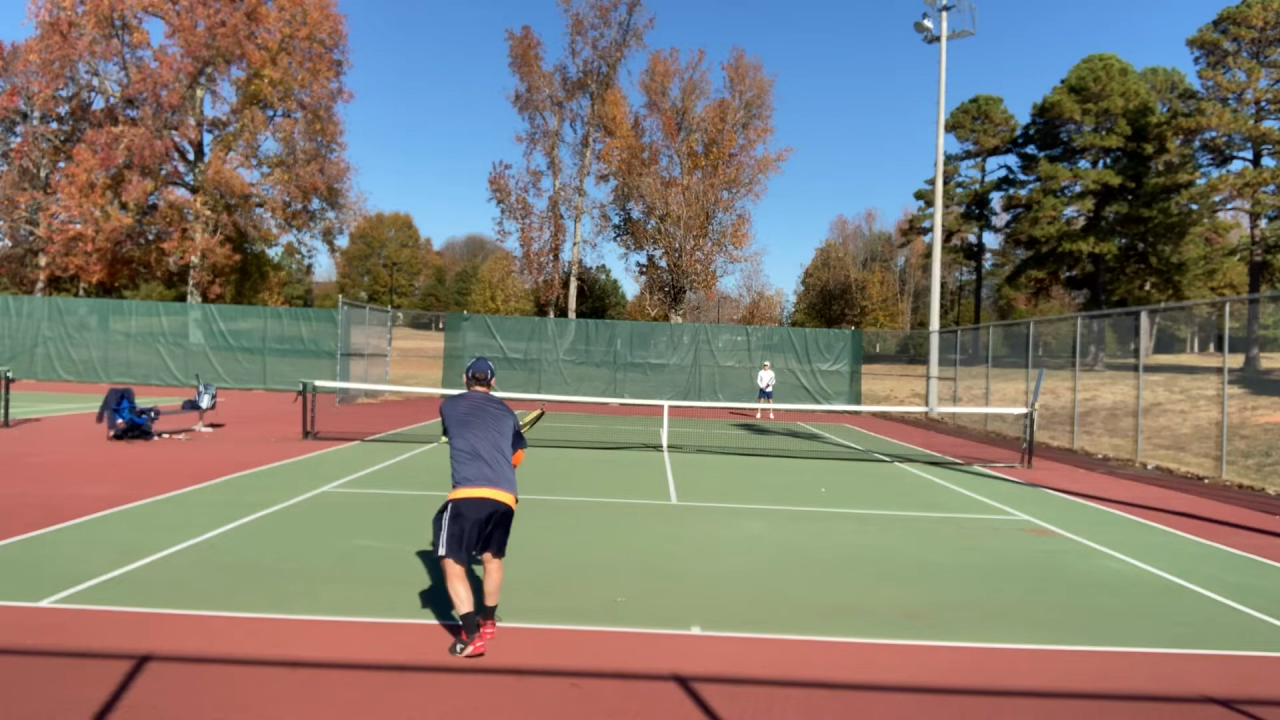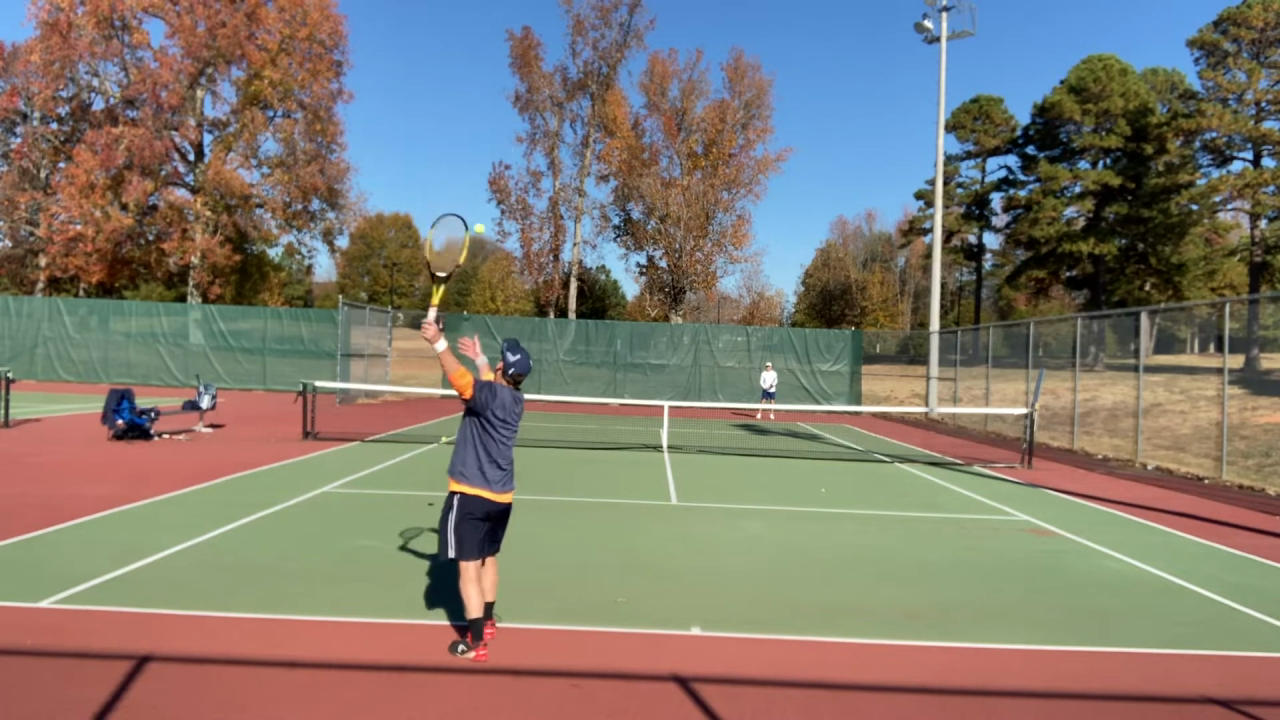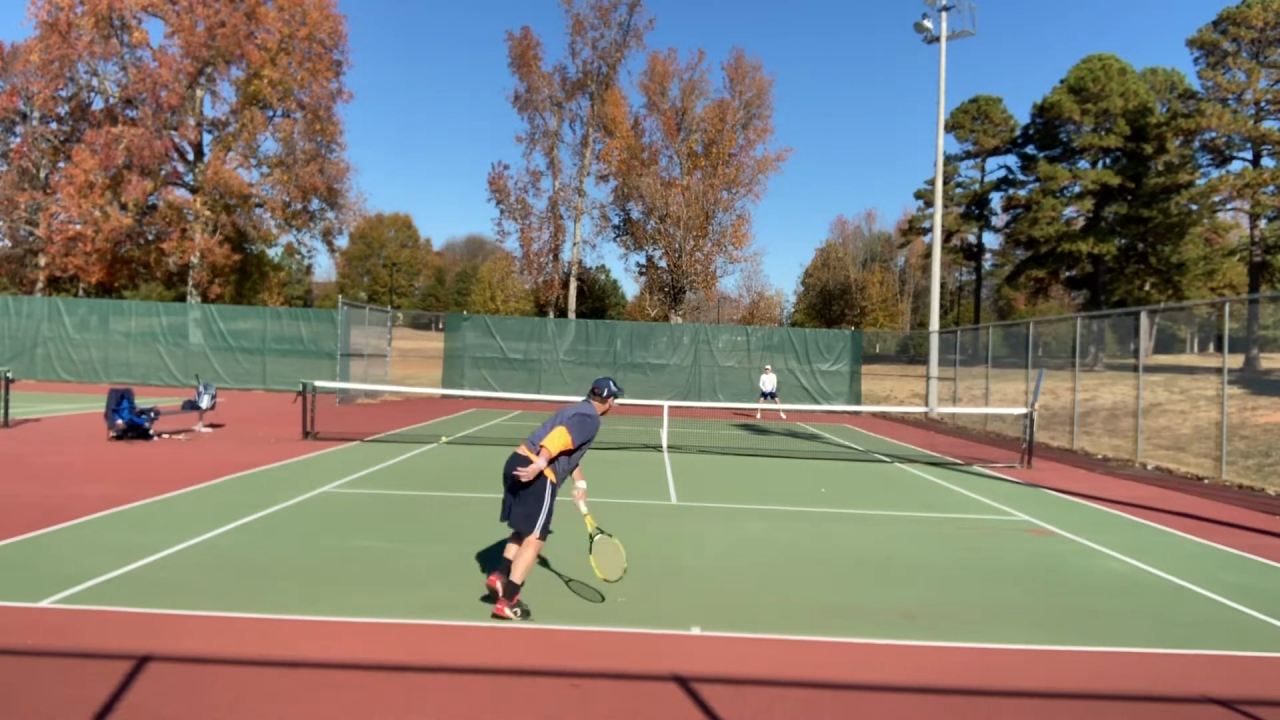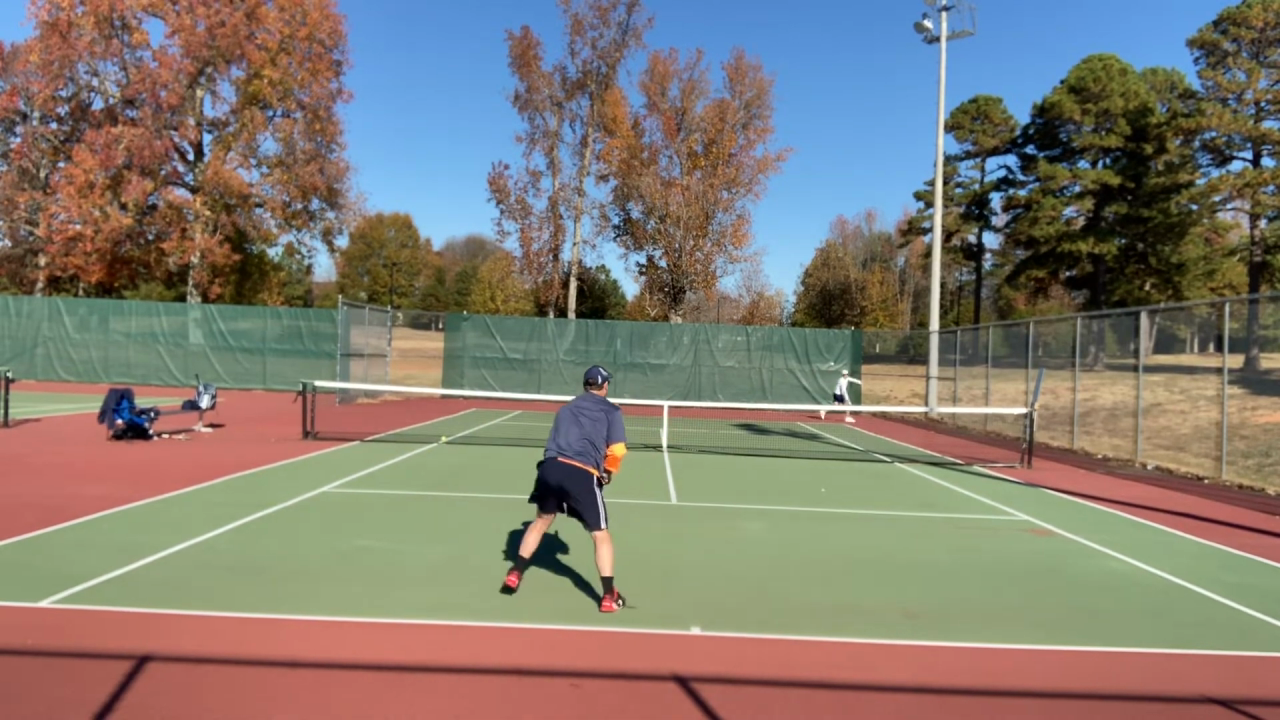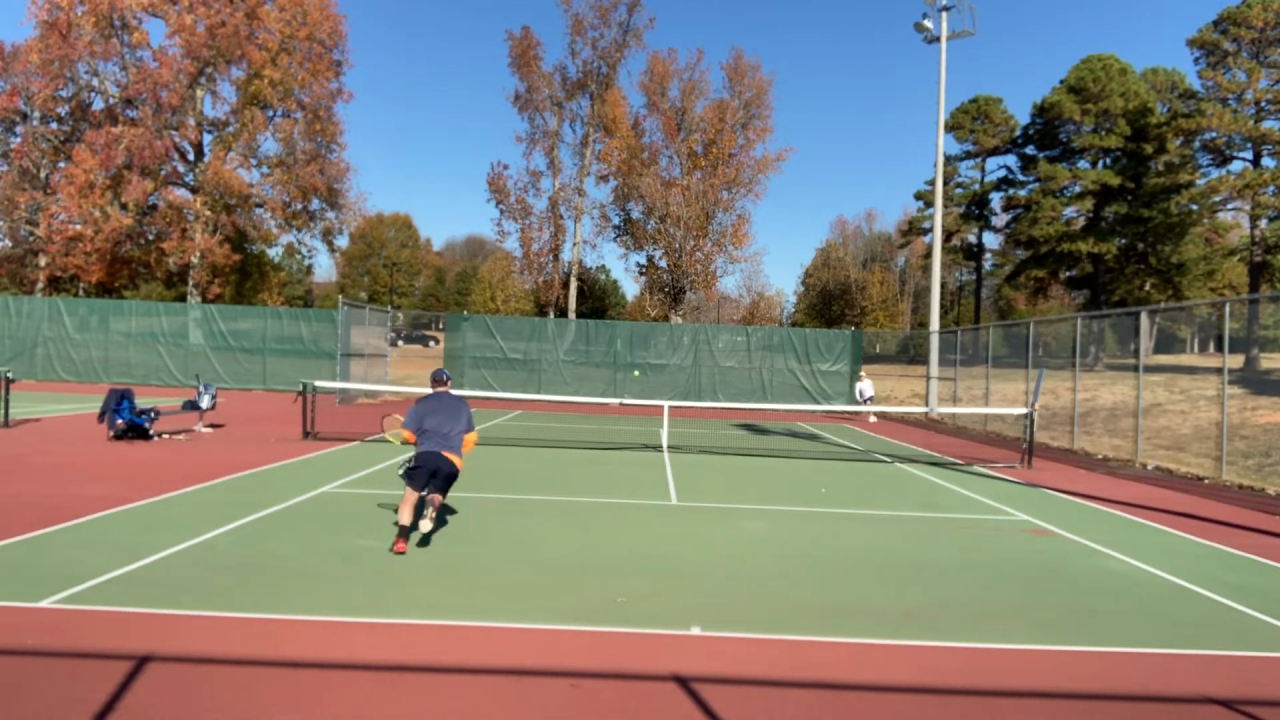
dt=1s
person 1, frame 1
left shoulder: (449, 406)
right shoulder: (506, 412)
right elbow: (517, 456)
left hip: (468, 495)
right hip: (504, 497)
left knee: (452, 565)
right knee: (493, 558)
left ankle: (471, 634)
right ankle: (487, 622)
person 1, frame 2
left shoulder: (491, 396)
right shoulder: (515, 399)
left elbow: (461, 379)
left wrist: (438, 341)
right wrist: (480, 357)
left hip: (471, 494)
right hip: (500, 496)
left knee: (468, 567)
right knee: (487, 559)
left ankle: (476, 641)
right ankle: (486, 622)
person 1, frame 3
left shoulder: (575, 409)
right shoulder: (589, 420)
right elbow: (559, 439)
left wrist: (579, 483)
right wrist: (538, 465)
left hip: (517, 463)
right hip: (535, 474)
left knee: (523, 531)
right knee: (533, 540)
left ankle: (499, 577)
right ankle: (506, 600)
person 1, frame 4
left shoulder: (567, 408)
right shoulder: (611, 411)
right elbow: (617, 451)
right wrist: (609, 472)
left hip: (551, 467)
right hip: (582, 476)
left knee: (541, 522)
right knee: (602, 537)
left ankle: (514, 574)
right ankle: (609, 596)
person 1, frame 5
left shoulder: (421, 403)
right shoulder: (463, 405)
left elbow: (408, 434)
right elbow: (471, 438)
left hip: (426, 455)
right hip: (451, 460)
left knee: (410, 497)
right knee: (435, 497)
left ankle: (401, 540)
right ankle: (432, 505)
